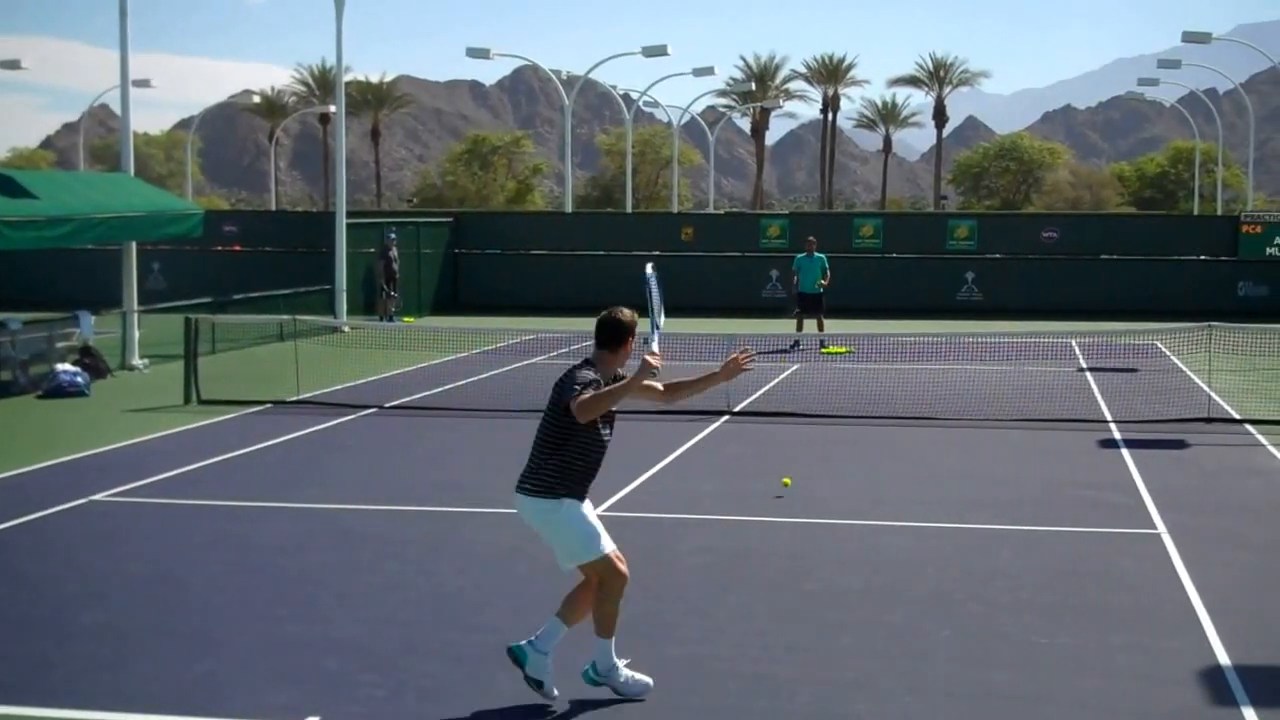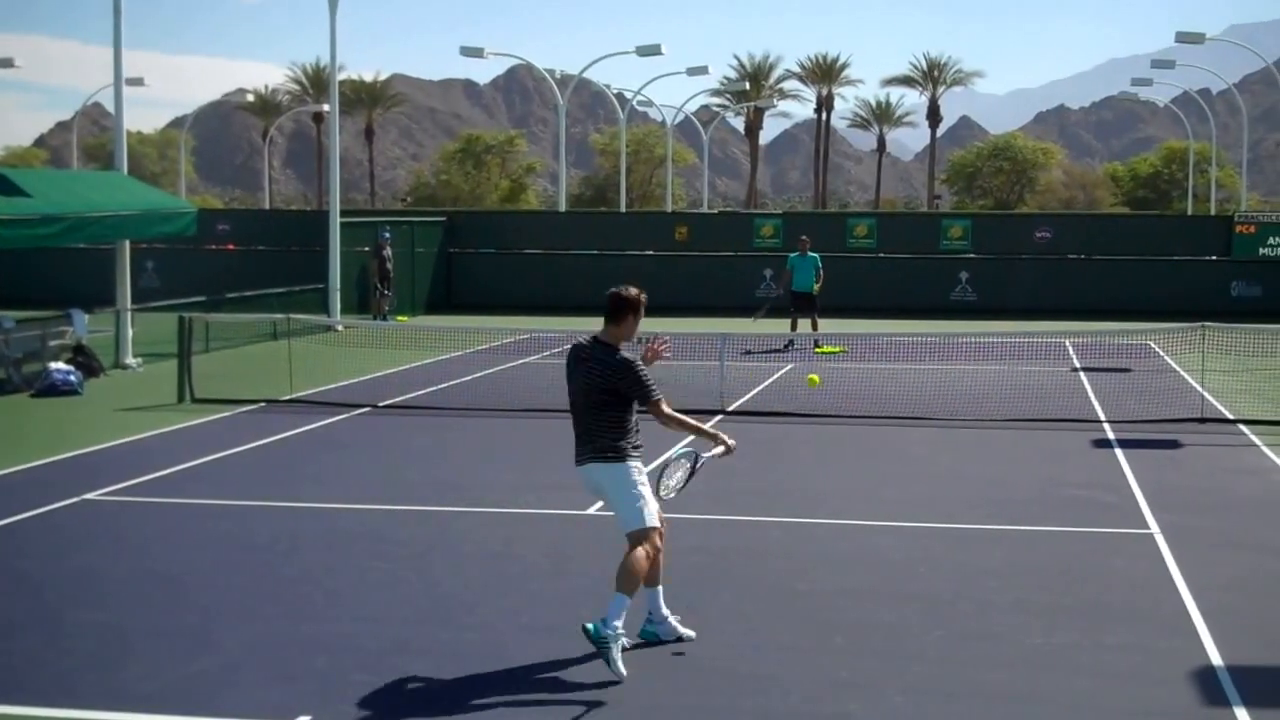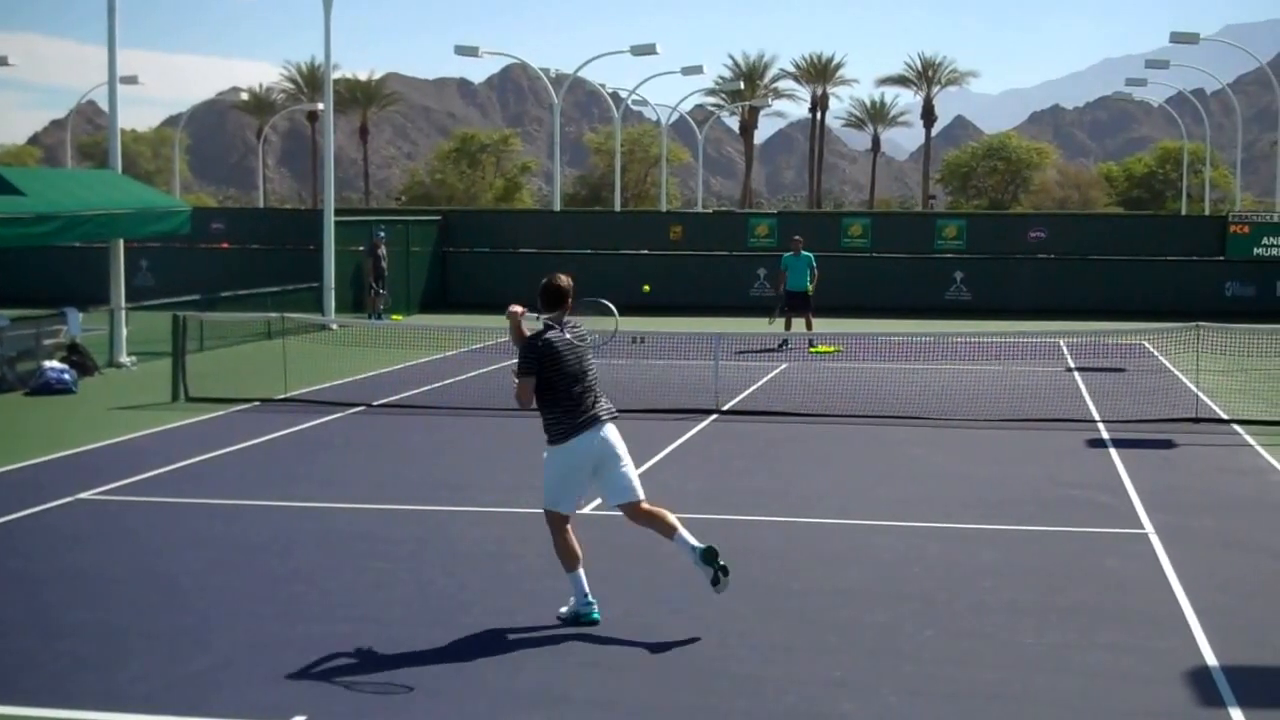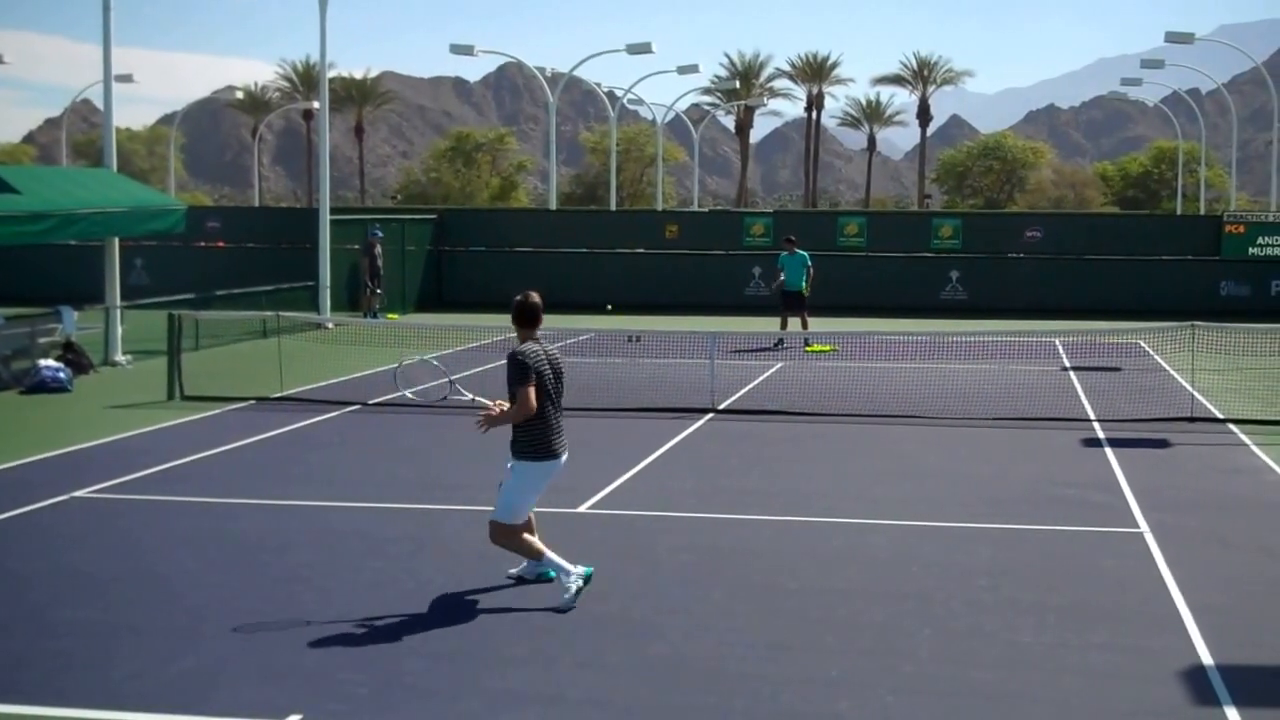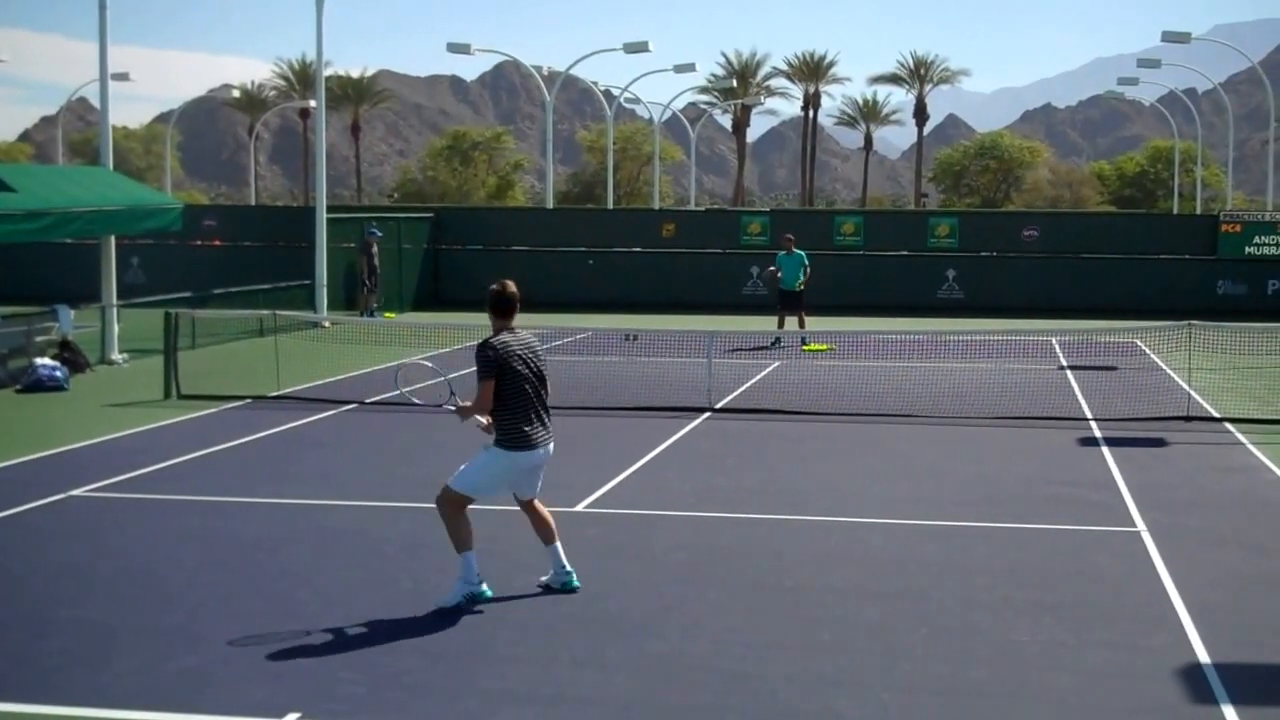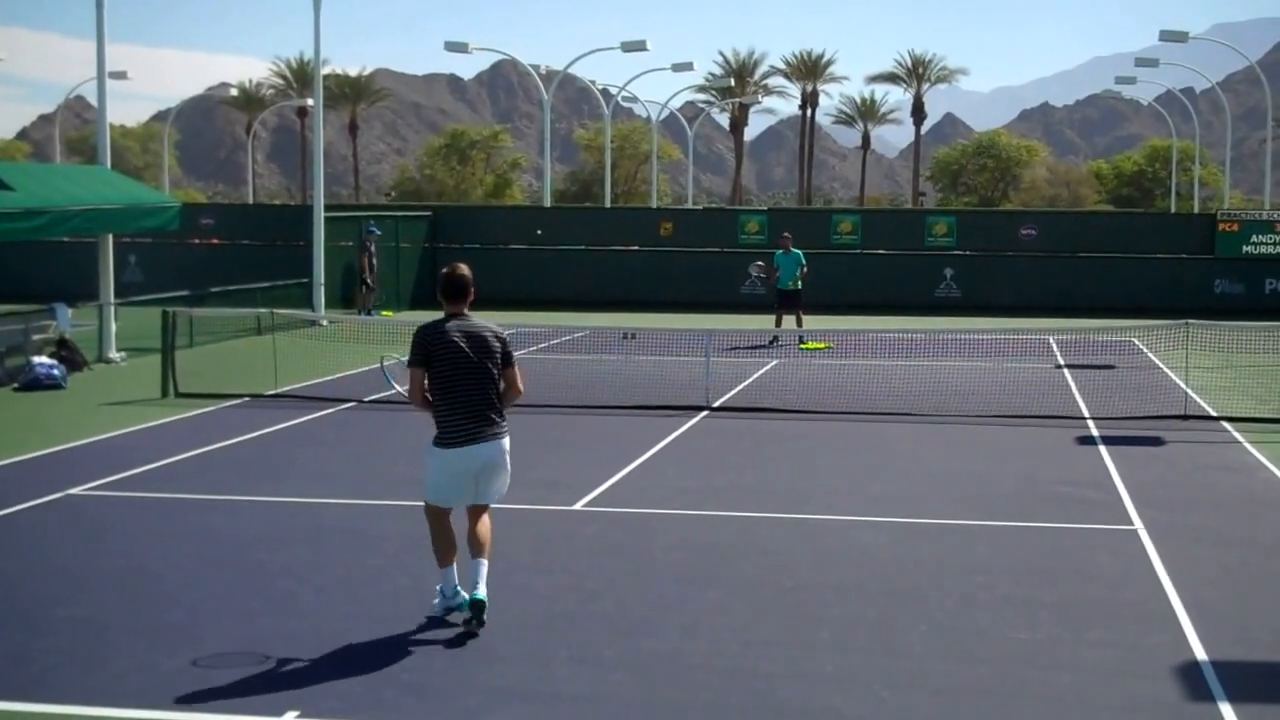
dt=0.4s
person 1, frame 1
left shoulder: (608, 378)
right shoulder: (581, 379)
left elbow: (667, 393)
right elbow: (584, 413)
left wrist: (720, 376)
right wrist: (634, 380)
left hip: (560, 497)
right hip: (548, 499)
left knee: (601, 577)
right knee: (613, 573)
left ankle: (536, 653)
right ankle: (605, 667)
person 1, frame 2
left shoulder: (578, 351)
right shoulder: (627, 365)
right elbow: (664, 415)
left wrist: (642, 360)
right wrist: (712, 435)
left hip: (592, 463)
right hip: (615, 465)
left knee: (654, 530)
right knee: (646, 544)
left ankle: (658, 620)
right ankle: (609, 628)
person 1, frame 3
left shoulder: (533, 343)
right shoulder: (574, 330)
left elbow: (524, 400)
right wrist: (518, 322)
left hip: (565, 444)
right hip: (603, 432)
left knee: (556, 520)
right knee: (639, 510)
left ankle: (583, 601)
right ankle: (698, 552)
person 1, frame 4
left shoulder: (519, 355)
right shoulder: (551, 354)
left elbow: (528, 408)
left wrist: (497, 418)
right wrist: (508, 410)
left hip: (534, 457)
right hip: (553, 450)
left knee: (501, 532)
right knee: (509, 493)
left ankle: (570, 573)
right ankle: (537, 564)
person 1, frame 5
left shoulder: (489, 347)
right shoulder: (531, 342)
left elbow: (485, 403)
left wrist: (468, 410)
left hip: (512, 447)
right hip: (542, 442)
left knee: (449, 501)
right knee: (528, 501)
left ankle: (471, 583)
right ankle: (562, 572)
person 1, frame 6
left shoulder: (426, 334)
right shoulder: (495, 333)
left elbow: (416, 395)
right elbow: (515, 390)
left hip: (451, 442)
right hip: (495, 439)
left knee: (436, 513)
right knee: (479, 512)
left ankle: (451, 592)
right ankle: (478, 590)
